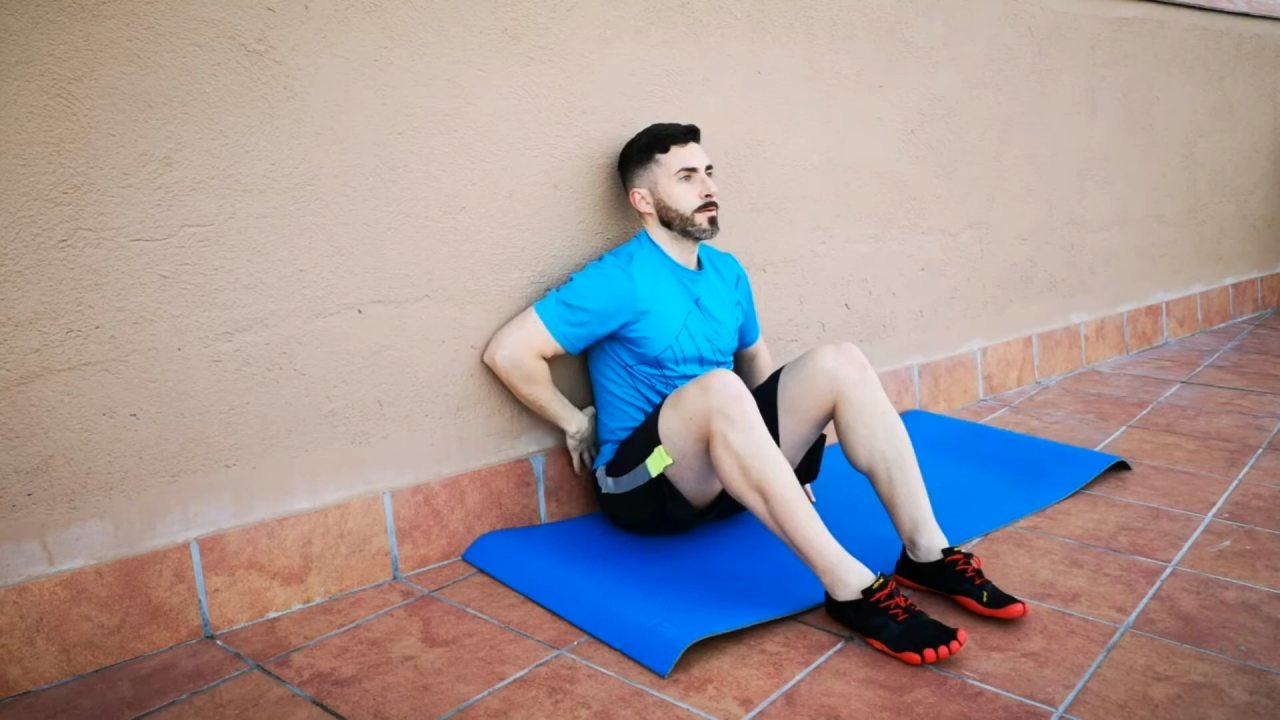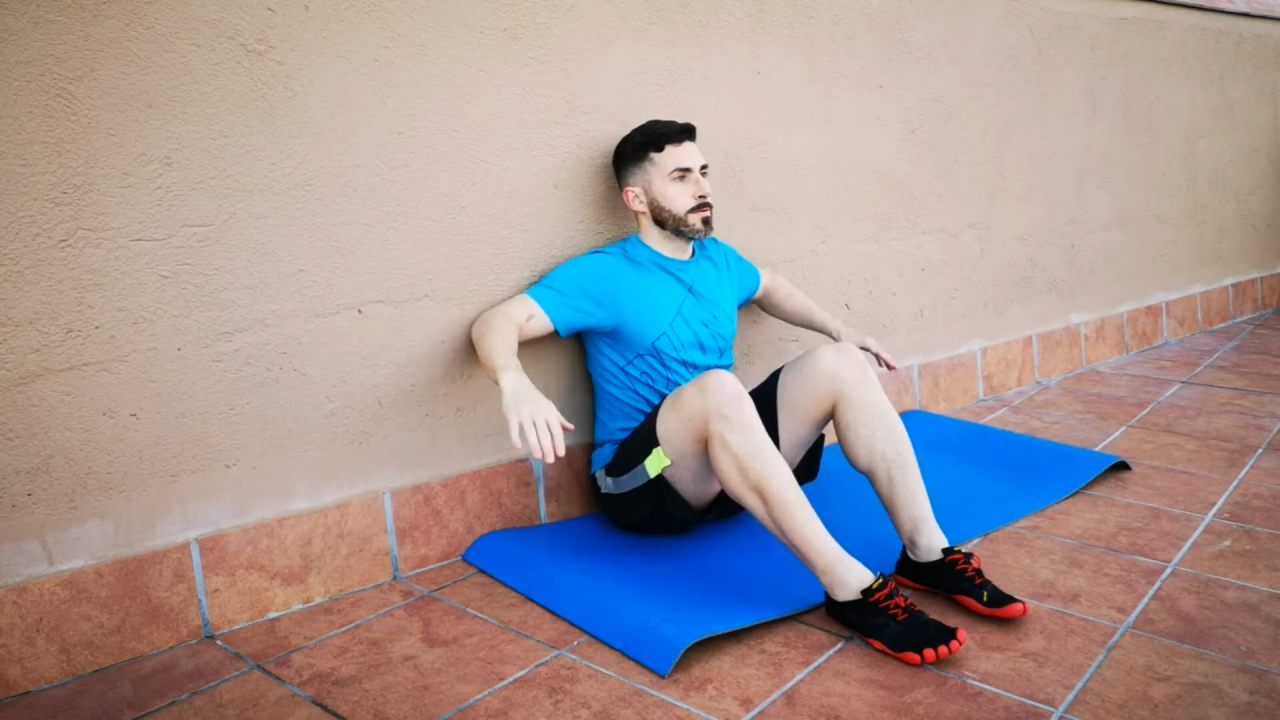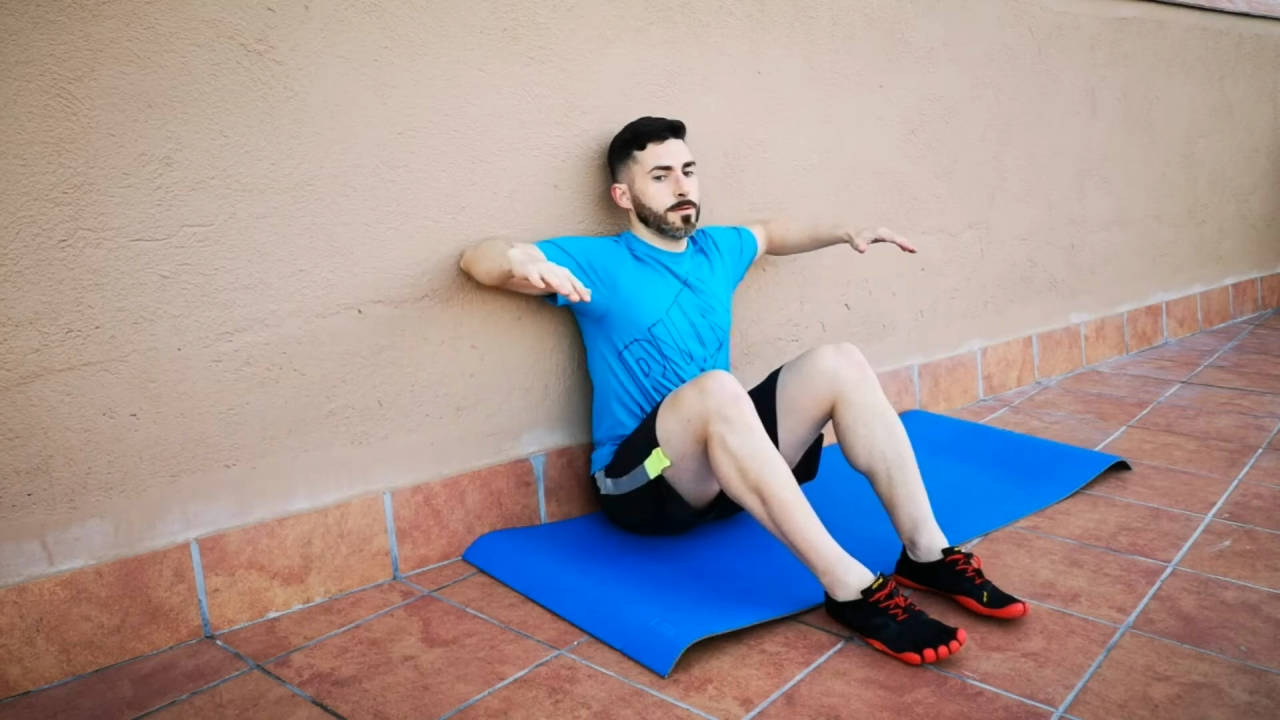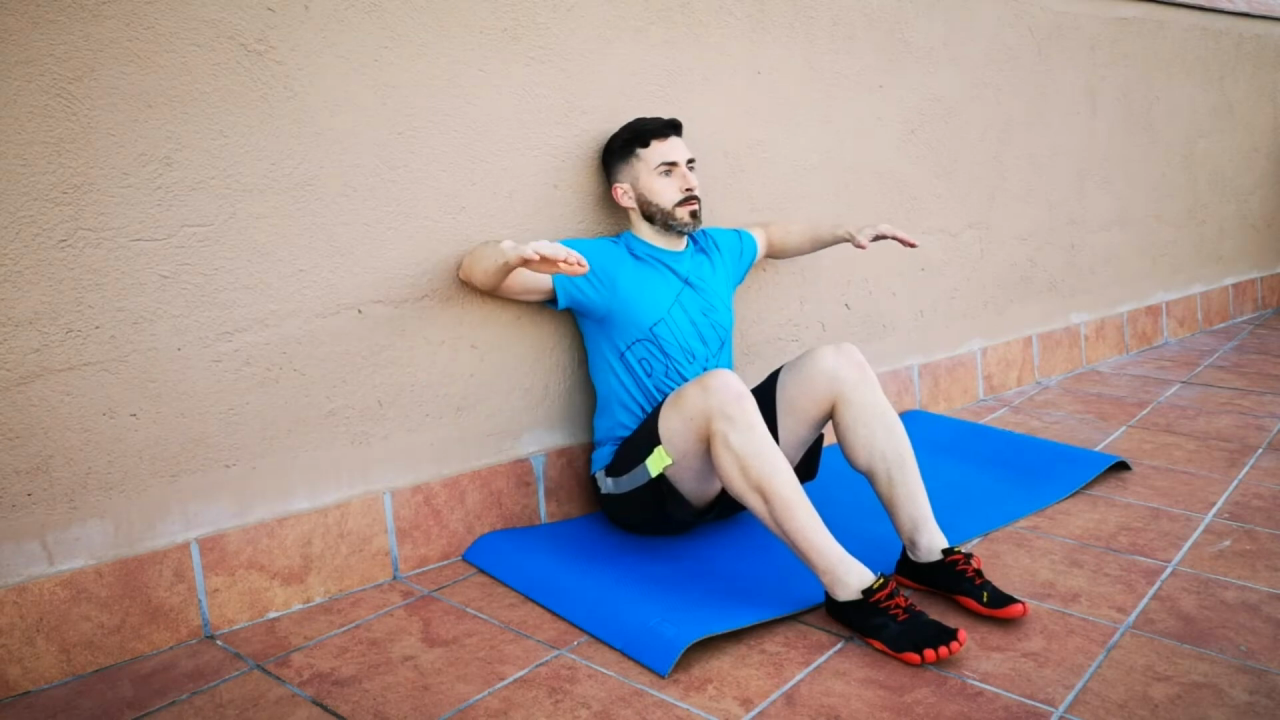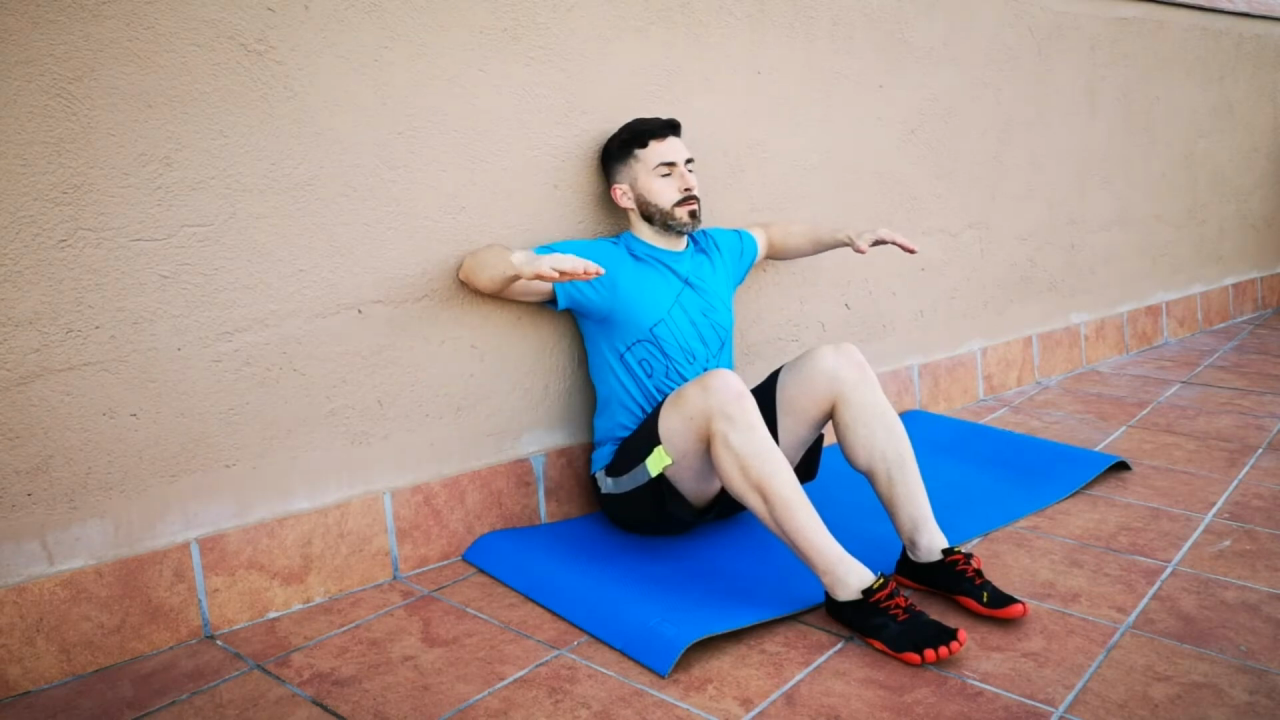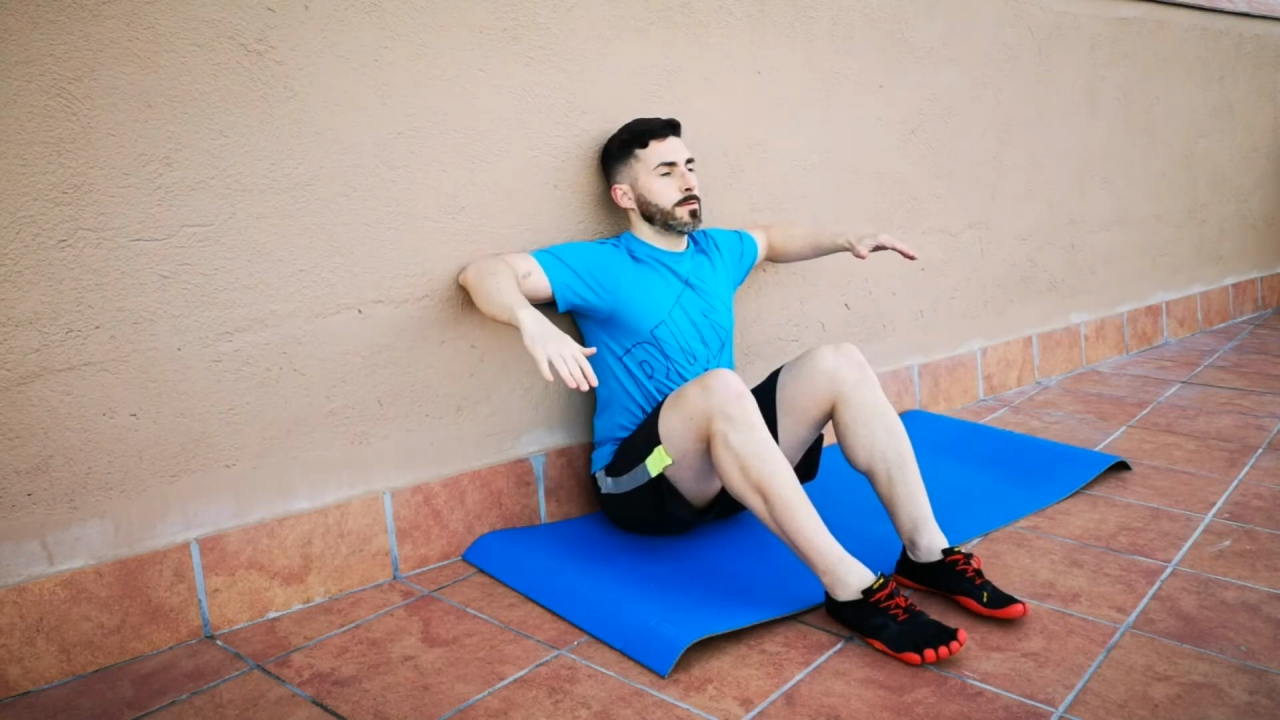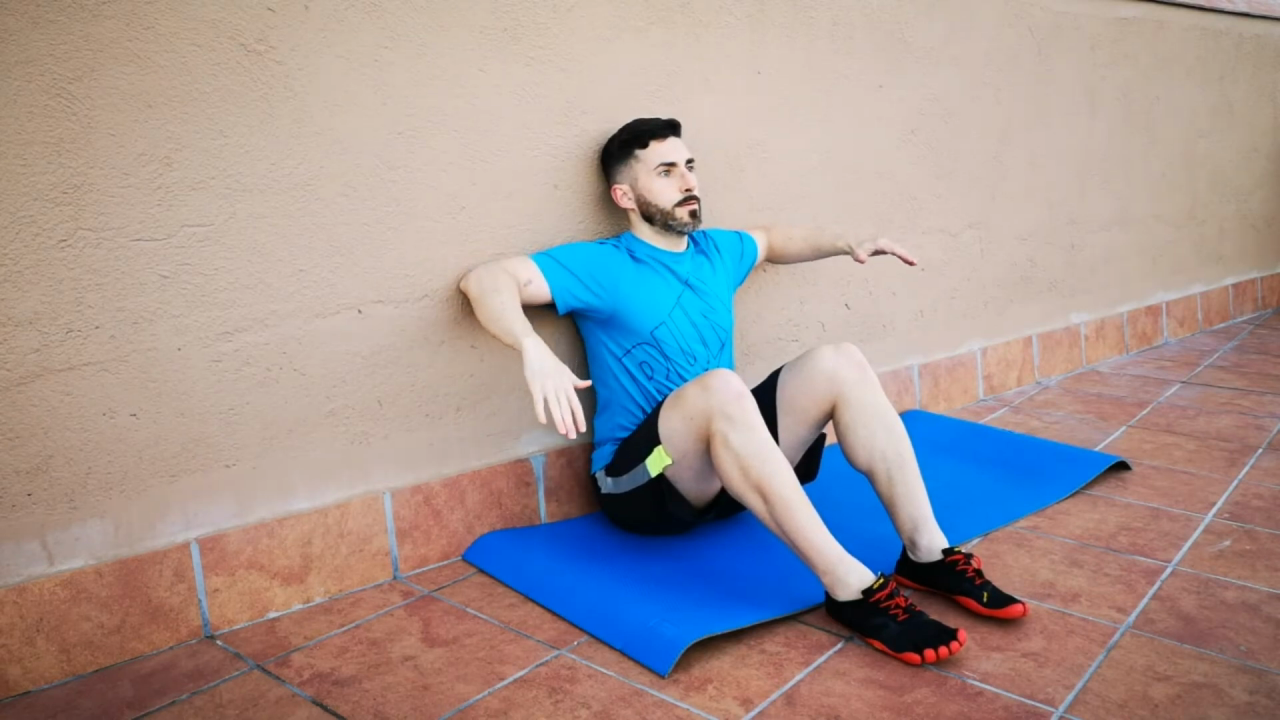
dt=0.7s
person 1, frame 1
left shoulder: (727, 272)
right shoulder: (618, 280)
left elbow: (754, 361)
right elbow: (507, 352)
left wrist: (781, 455)
right wrist: (576, 422)
left hip: (730, 470)
right hip: (642, 482)
left knee: (839, 362)
right knee: (718, 387)
left ankle: (926, 552)
right ankle: (851, 587)
person 1, frame 2
left shoulder: (718, 260)
right shoulder: (604, 275)
left elbow: (768, 286)
right elbow: (493, 323)
left wrist: (835, 328)
right wrist: (517, 383)
left hip: (728, 466)
right hip: (641, 482)
left knee: (839, 361)
right knee: (716, 388)
left ankle: (926, 553)
right ankle: (850, 587)
person 1, frame 3
left shoulder: (716, 249)
right shoulder: (600, 261)
left elbow: (771, 233)
right elbow: (475, 259)
left wrist: (843, 235)
right wrist: (521, 259)
left hip: (728, 462)
right hip: (641, 483)
left knee: (838, 363)
right knee: (717, 389)
left ankle: (926, 552)
right ankle: (850, 587)
person 1, frame 4
left shoulder: (716, 250)
right shoulder: (601, 265)
left elbow: (770, 236)
right elbow: (473, 270)
left wrist: (844, 234)
right wrist: (513, 251)
left hip: (729, 468)
right hip: (642, 484)
left knee: (838, 363)
right knee: (719, 386)
left ankle: (926, 552)
right ankle: (850, 587)
person 1, frame 5
left shoulder: (717, 250)
right shoulder: (603, 266)
left elbow: (772, 237)
right elbow: (475, 270)
left wrist: (844, 237)
right wrist: (525, 263)
left hip: (731, 464)
right hip: (642, 483)
left knee: (839, 363)
right knee: (720, 387)
left ankle: (926, 552)
right ankle: (851, 587)
person 1, frame 6
left shoulder: (716, 251)
right shoulder: (601, 266)
left elbow: (771, 239)
right elbow: (482, 273)
left wrist: (846, 240)
right wrist: (534, 323)
left hip: (731, 467)
right hip: (641, 483)
left knee: (839, 363)
right knee: (720, 386)
left ankle: (926, 552)
right ankle: (850, 587)
person 1, frame 7
left shoulder: (717, 251)
right shoulder: (601, 267)
left elbow: (772, 240)
right elbow: (484, 280)
left wrist: (845, 245)
right wrist: (535, 351)
left hip: (731, 464)
right hip: (641, 483)
left knee: (839, 362)
right knee: (720, 387)
left ankle: (926, 553)
right ankle: (851, 587)
